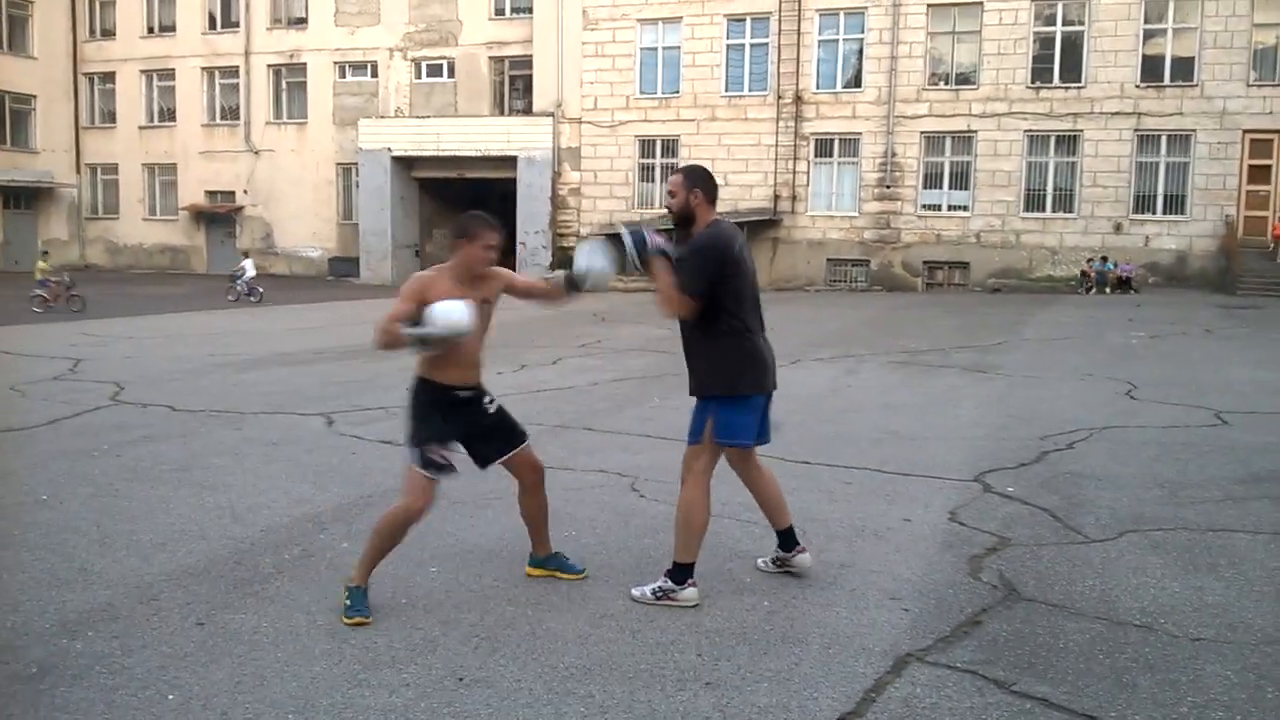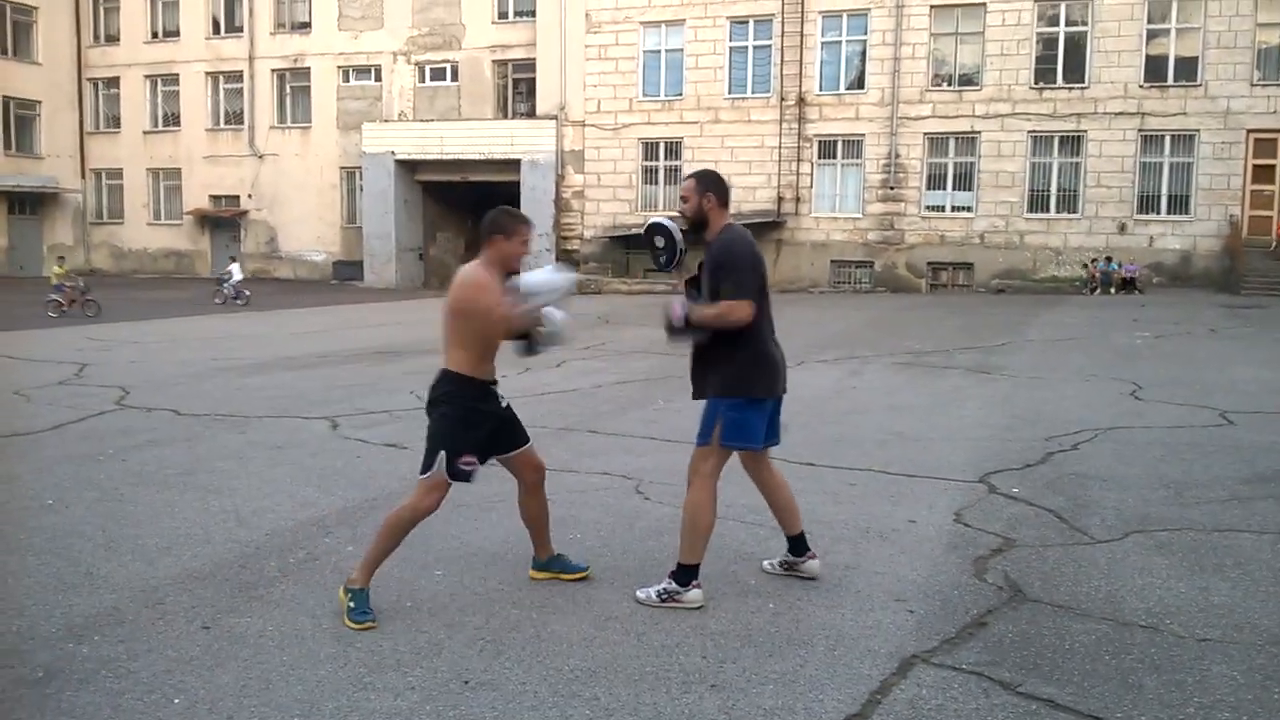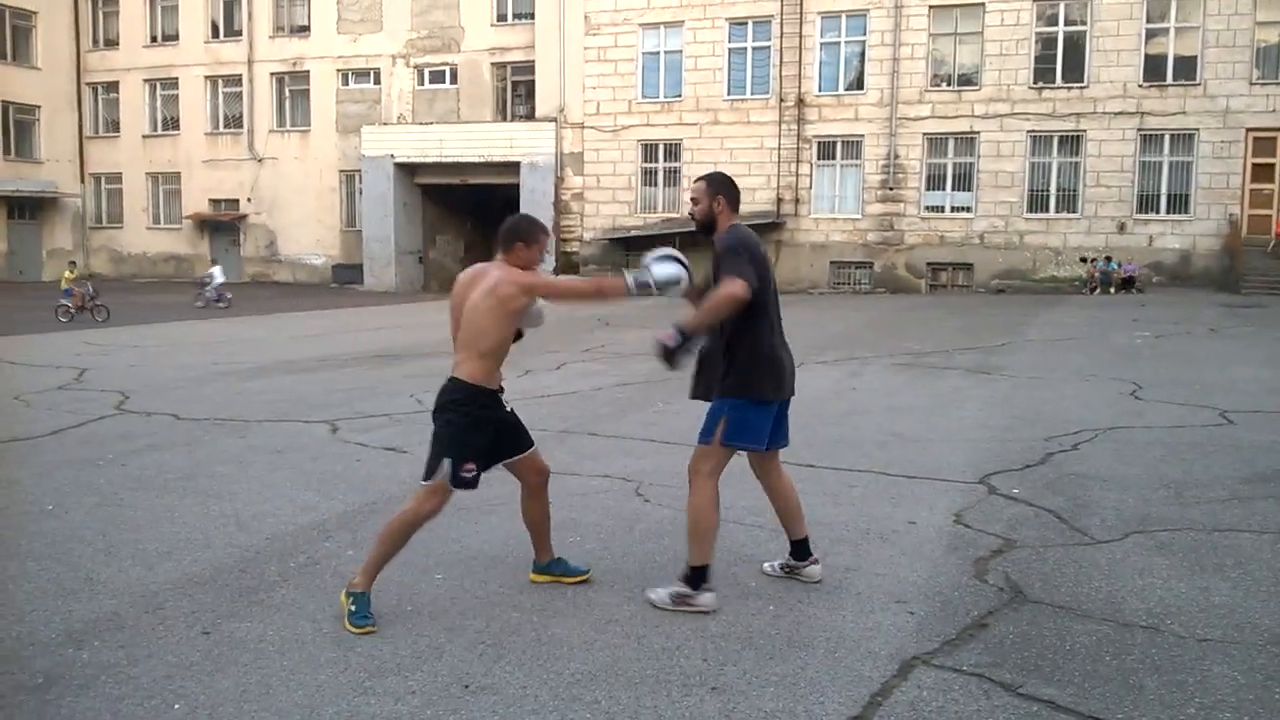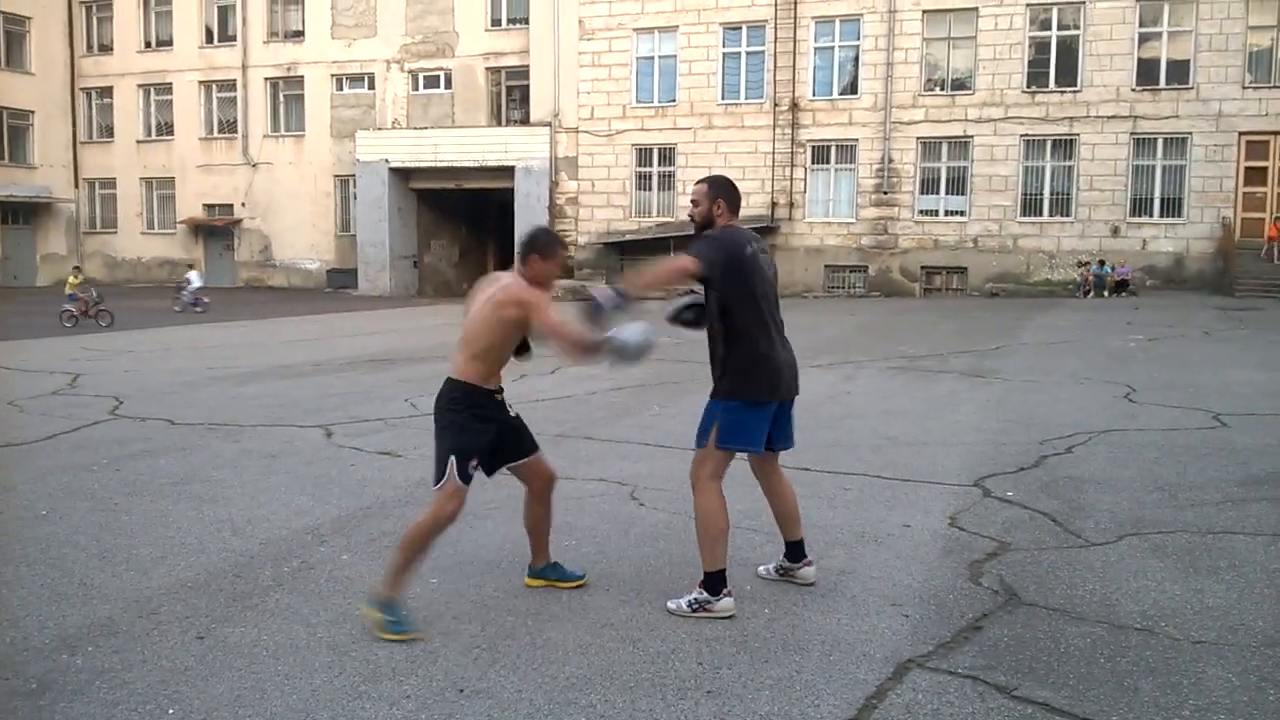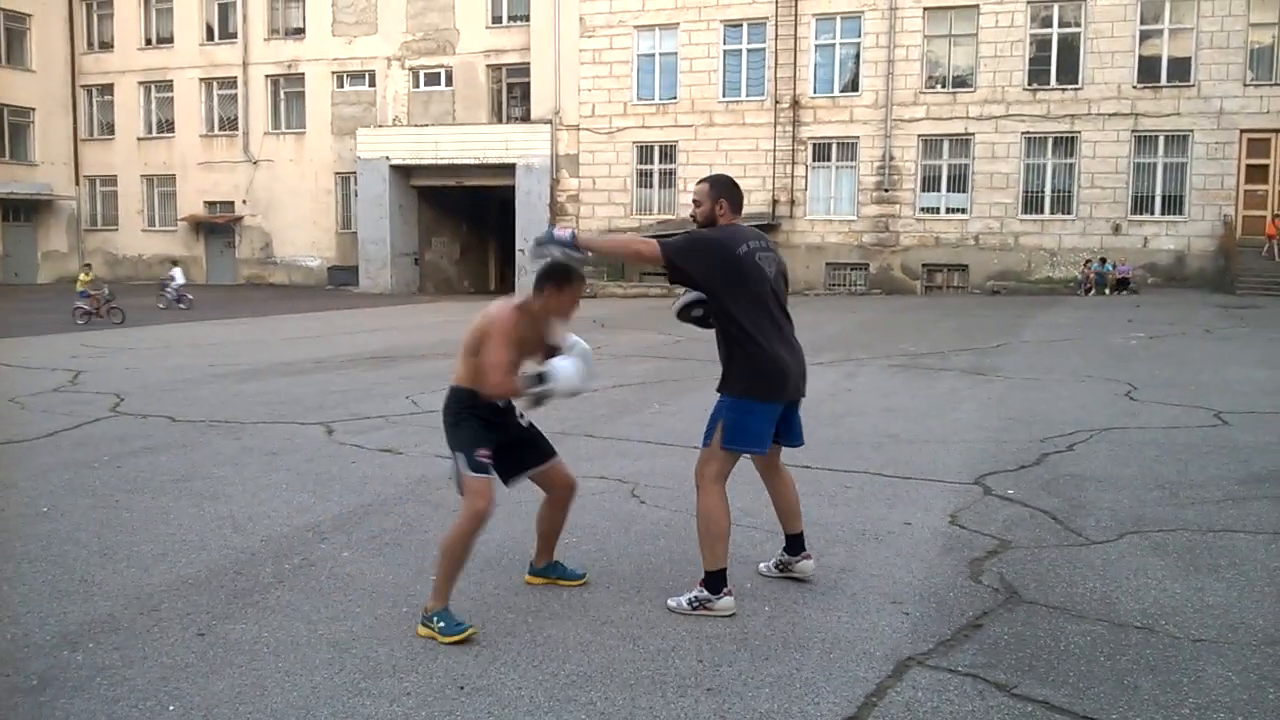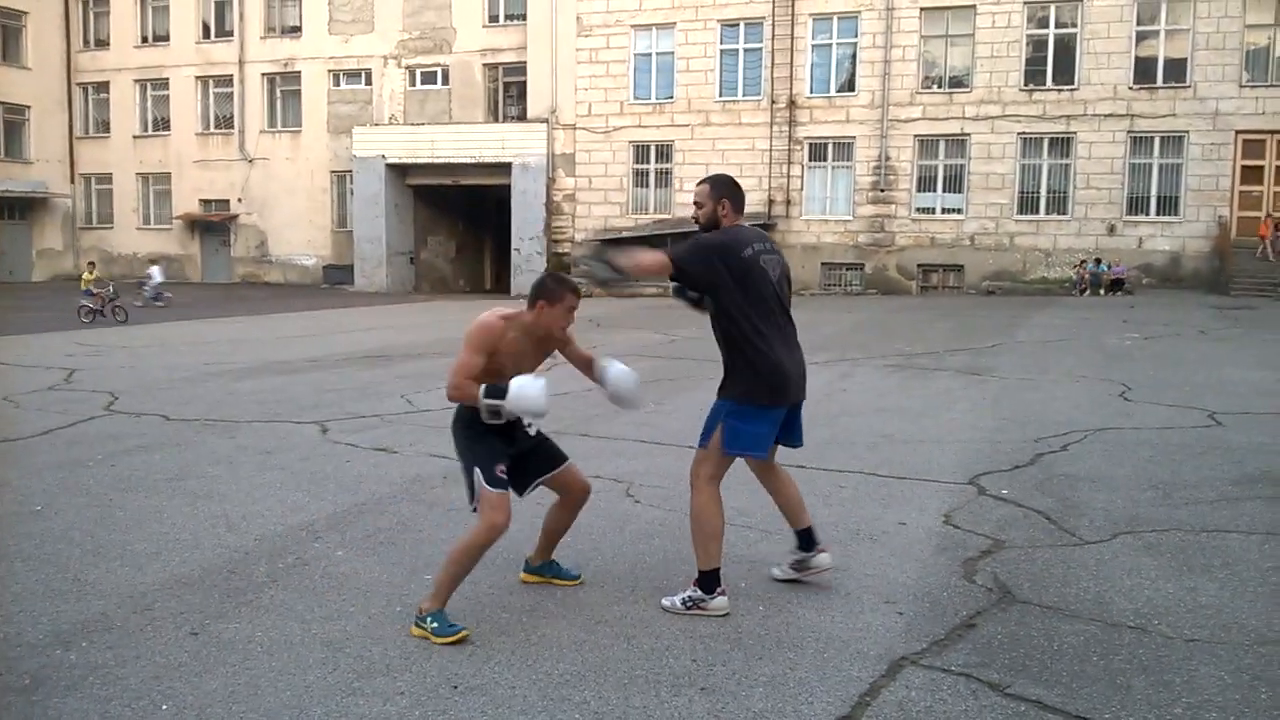
dt=0.1s
person 1, frame 1
left shoulder: (710, 242)
right shoulder: (716, 238)
left elbow: (676, 303)
right elbow: (699, 292)
left wrist: (656, 259)
right wrist: (664, 258)
left hip: (731, 373)
right hip: (747, 367)
left knee: (695, 470)
right knee: (742, 459)
left ankle: (679, 580)
right ankle: (791, 548)
person 1, frame 2
left shoulder: (729, 246)
right shoulder: (730, 242)
left elbow: (739, 313)
right elbow: (720, 302)
left wrist: (689, 314)
left hip: (742, 377)
right hip: (758, 371)
left knee: (702, 472)
right knee: (757, 461)
left ankle: (684, 582)
right ankle: (800, 553)
person 1, frame 3
left shoulder: (732, 244)
right shoulder: (739, 240)
left elbow: (734, 292)
left wrist: (683, 330)
right wrist: (689, 288)
left hip: (750, 379)
right hip: (771, 371)
left knee: (702, 470)
right knee: (765, 463)
left ankle: (695, 584)
right ankle: (801, 557)
person 1, frame 4
left shoulder: (720, 243)
right shoulder: (751, 246)
left elbow: (680, 266)
left wrist: (618, 291)
right wrist: (700, 309)
left hip: (747, 378)
right hip: (775, 371)
left knee: (705, 474)
right knee: (766, 464)
left ankle: (714, 591)
right ankle: (797, 559)
person 1, frame 5
left shoulder: (710, 244)
right shoulder: (763, 245)
left elbow: (646, 248)
left wrist: (575, 239)
left hip: (753, 379)
right hip: (786, 370)
left knee: (708, 476)
right knee: (768, 461)
left ankle: (714, 590)
right ankle: (797, 554)
person 1, frame 6
left shoulder: (717, 246)
right shoulder: (763, 245)
left elbow: (655, 265)
left wrist: (613, 260)
right wrist: (709, 299)
left hip: (753, 384)
right hip: (786, 373)
left knee: (704, 476)
right knee: (764, 465)
left ankle: (708, 590)
right ankle: (810, 549)
person 2, frame 1
left shoulder: (494, 277)
right shoulder: (424, 283)
left elbow: (546, 291)
right elbow: (383, 337)
left wrist: (574, 280)
left hip: (474, 396)
right hip: (436, 400)
left knee: (531, 470)
right knee: (417, 501)
left ankle: (542, 555)
right ankle: (357, 583)
person 2, frame 2
left shoulder: (488, 277)
right shoulder: (480, 279)
left elbow: (506, 325)
right elbow: (506, 323)
left wrist: (532, 323)
right wrist: (537, 310)
left hip: (484, 392)
right hip: (457, 397)
left knee: (533, 469)
right knee: (426, 500)
left ankle: (544, 558)
right ankle: (357, 584)
person 2, frame 3
left shoulder: (470, 275)
right shoulder: (519, 281)
right elbow: (589, 288)
right wrist: (642, 281)
left hip: (488, 400)
right hip: (465, 405)
left knee: (537, 475)
right knee: (428, 503)
left ankle: (546, 562)
right ankle: (359, 588)
person 2, frame 4
left shoulder: (499, 282)
right shoulder: (527, 296)
right elbow: (573, 341)
right wrist: (611, 342)
left hip: (488, 401)
right hip: (463, 404)
left knee: (543, 477)
right knee: (446, 508)
left ankle: (540, 565)
right ankle: (387, 597)
person 2, frame 5
left shoulder: (539, 318)
right shoulder: (504, 319)
left elbow: (546, 348)
right elbow: (501, 386)
left wrist: (567, 353)
right wrist: (547, 382)
left hip: (504, 414)
right hip: (468, 413)
left knee: (564, 484)
right knee: (478, 507)
left ankle: (542, 564)
right ankle: (435, 609)
person 2, frame 6
left shoulder: (552, 333)
right shoulder: (490, 327)
left elbow: (584, 362)
right elbow: (456, 388)
left wrist: (609, 373)
right wrist: (501, 396)
left hip: (515, 425)
right hip: (479, 429)
left knee: (577, 487)
right knee: (494, 523)
left ankle: (538, 563)
right ankle: (429, 611)
